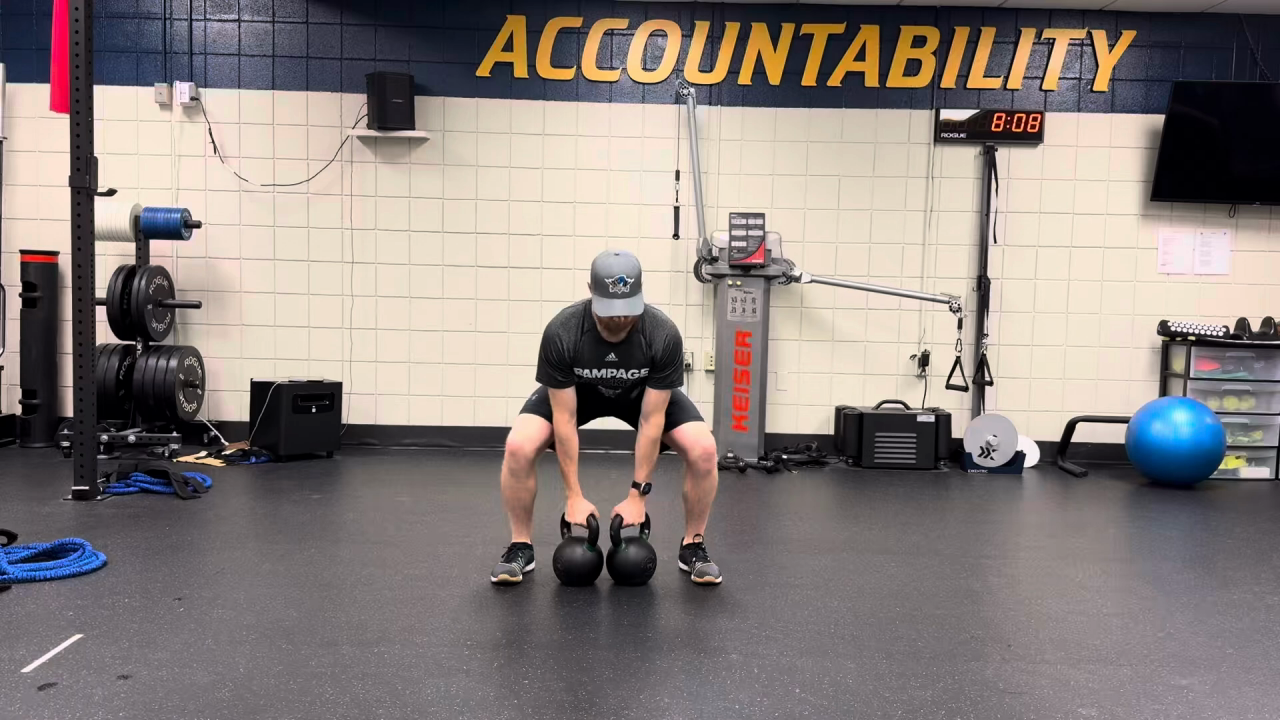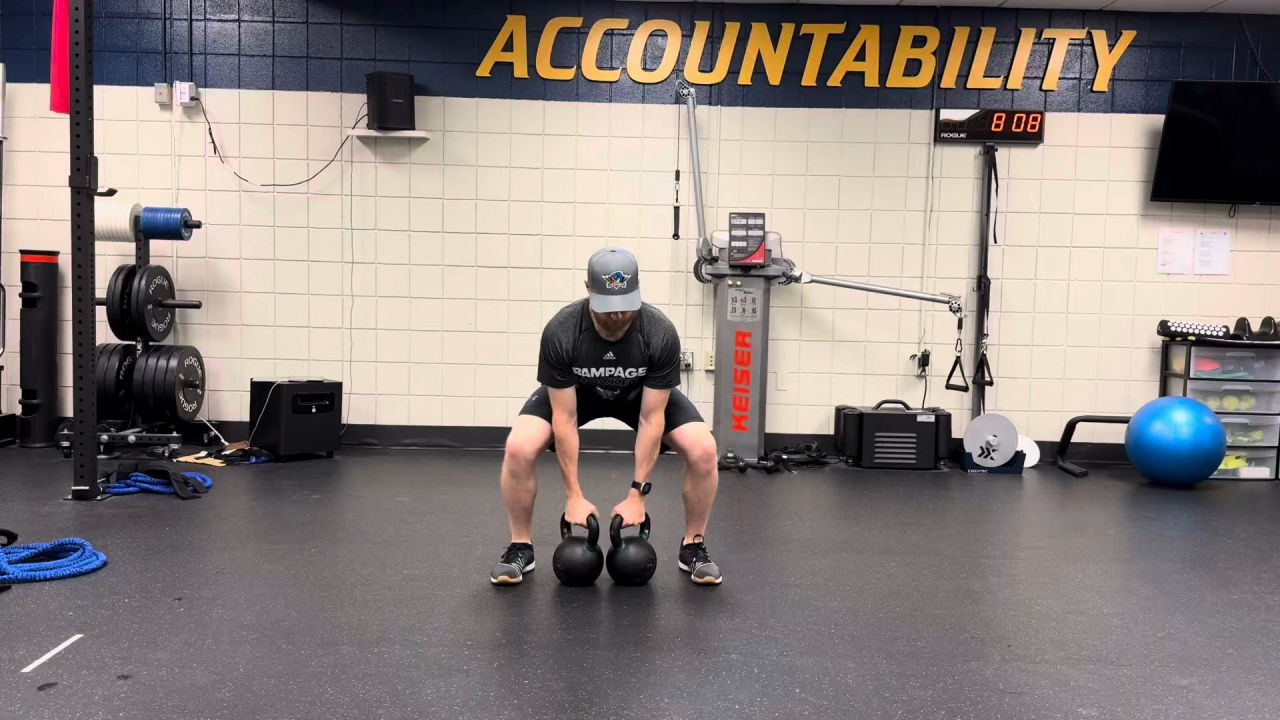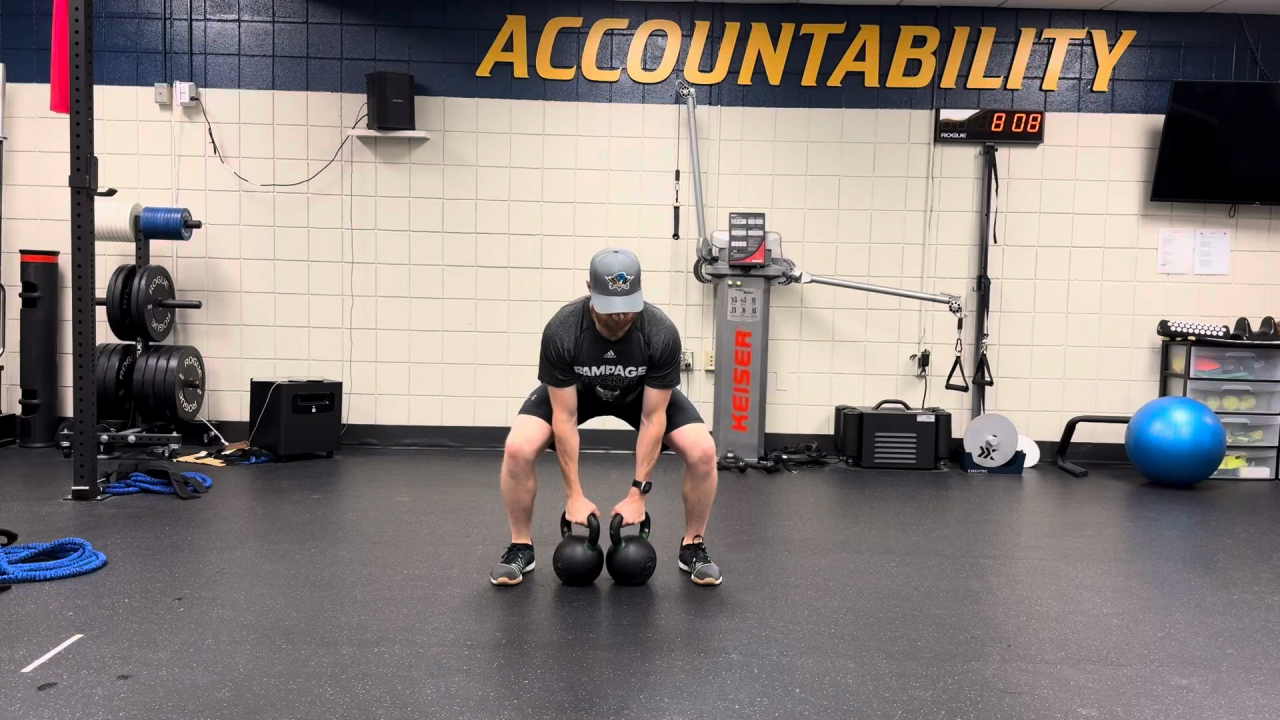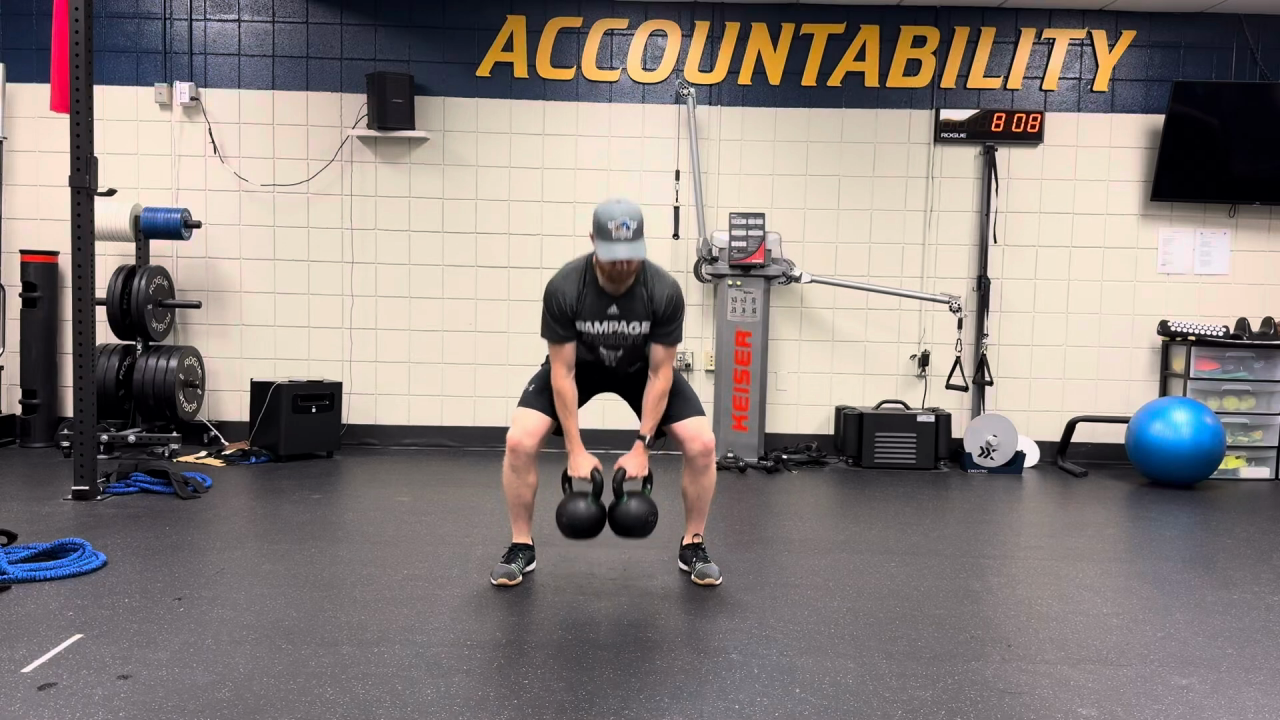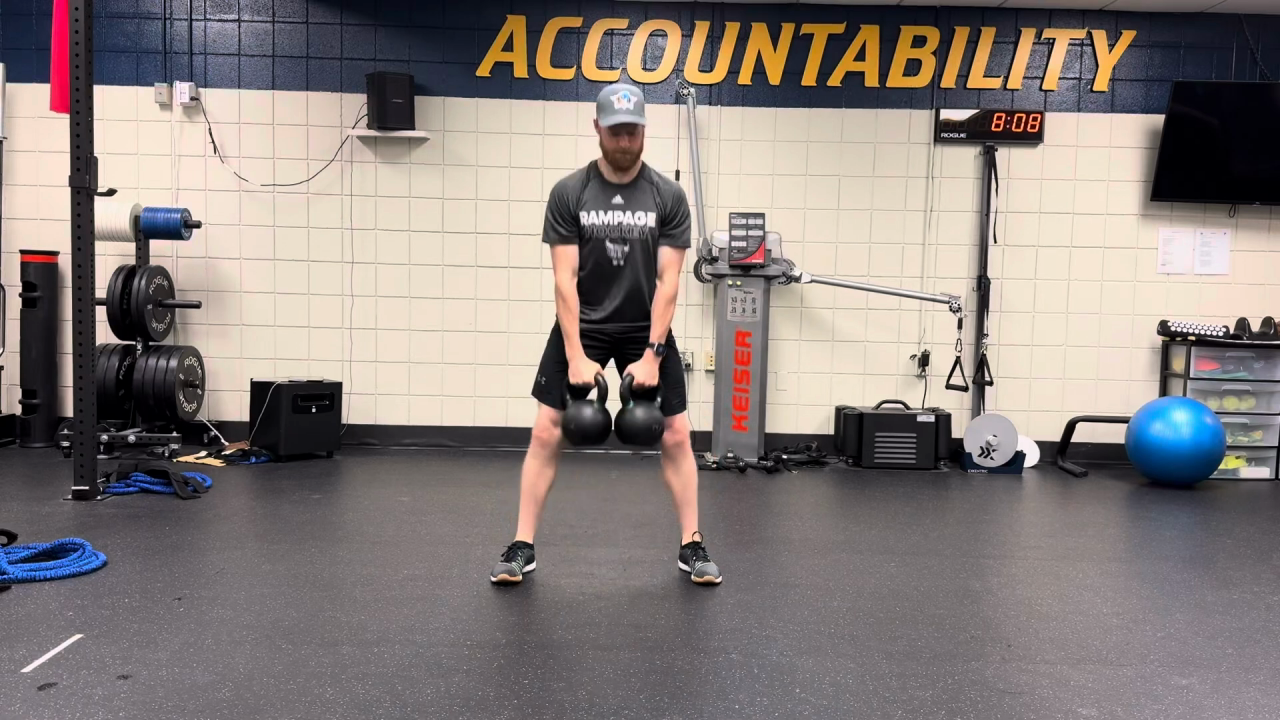
dt=0.3s
person 1, frame 1
left shoulder: (663, 334)
right shoulder: (561, 332)
left elbow: (652, 419)
right elbow: (564, 419)
left wrist: (637, 496)
right wrist: (574, 497)
left hip: (645, 393)
right hip: (574, 392)
left knee: (703, 448)
right knee: (518, 446)
left ankle: (693, 546)
right ankle: (520, 547)
person 1, frame 2
left shoulder: (661, 334)
right shoulder: (560, 332)
left elbow: (651, 418)
right elbow: (564, 419)
left wrist: (637, 495)
right wrist: (574, 497)
left hip: (643, 393)
right hip: (574, 393)
left knee: (703, 449)
right knee: (519, 448)
left ankle: (693, 546)
right ankle: (520, 547)
person 1, frame 3
left shoulder: (661, 333)
right shoulder: (561, 331)
left elbow: (653, 418)
right elbow: (564, 417)
left wrist: (637, 494)
right wrist: (575, 495)
left hip: (642, 393)
right hip: (573, 392)
left knee: (702, 451)
right knee: (518, 447)
left ankle: (693, 547)
right ankle: (520, 547)
person 1, frame 4
left shoulder: (664, 291)
right shoulder: (564, 287)
left elbow: (660, 373)
right elbow: (562, 372)
left wrist: (642, 448)
right wrist: (576, 451)
left hip: (641, 368)
right hip: (580, 367)
left knee: (701, 444)
right knee: (520, 441)
left ankle: (693, 547)
right ankle: (521, 548)
person 1, frame 5
left shoulder: (668, 195)
right shoulder: (568, 192)
left elbow: (669, 280)
right elbow: (565, 277)
left wrist: (652, 354)
right wrist: (575, 356)
left hip: (645, 327)
right hip: (582, 324)
left knee: (676, 438)
right knee: (546, 435)
left ankle: (691, 544)
right ankle: (522, 545)
